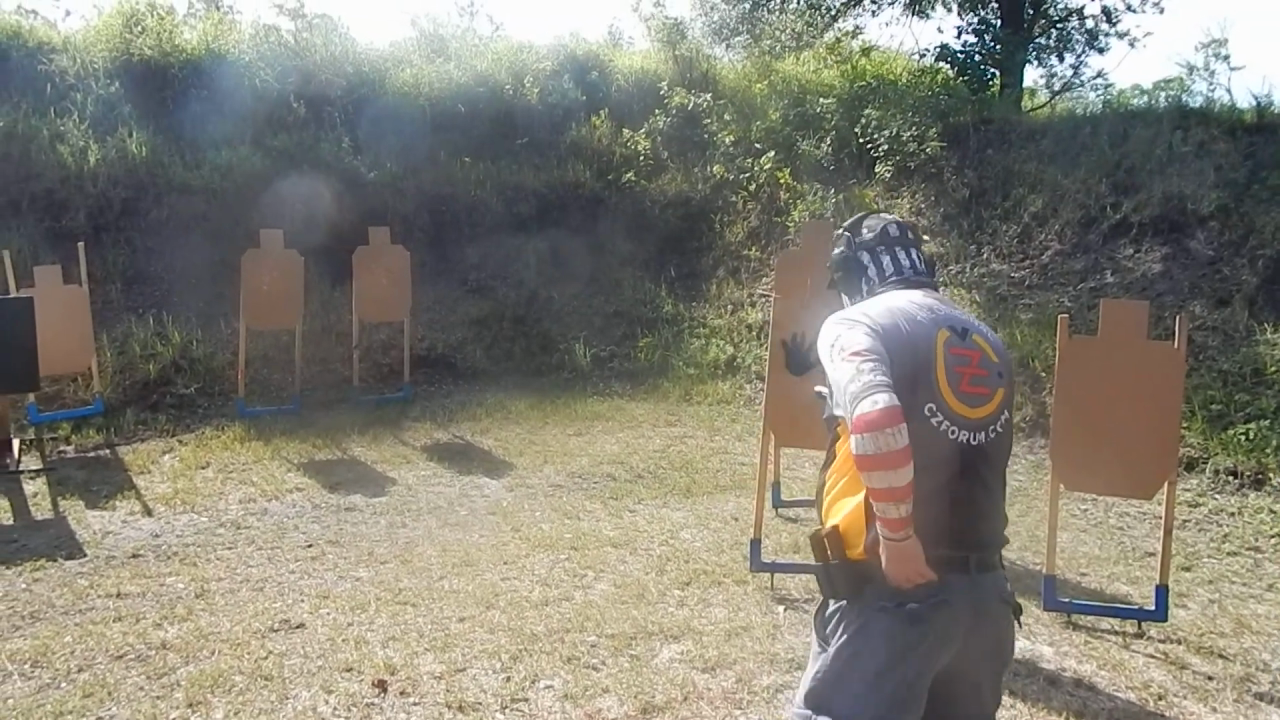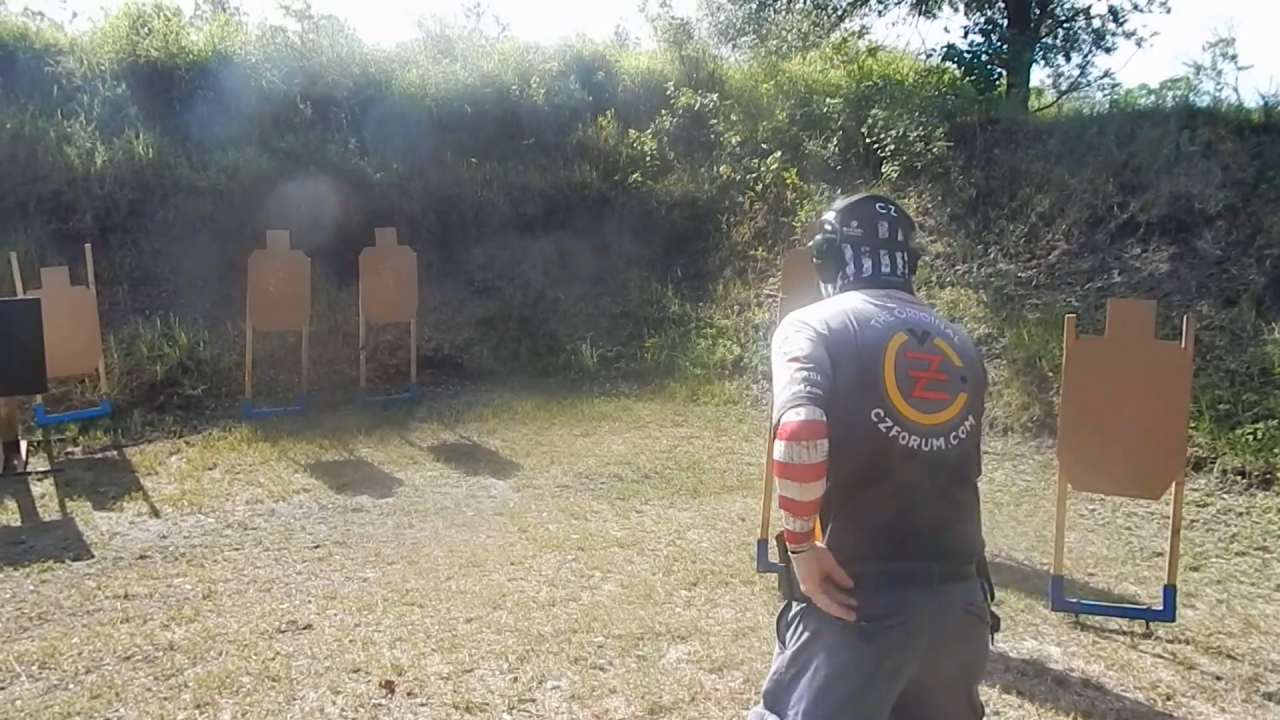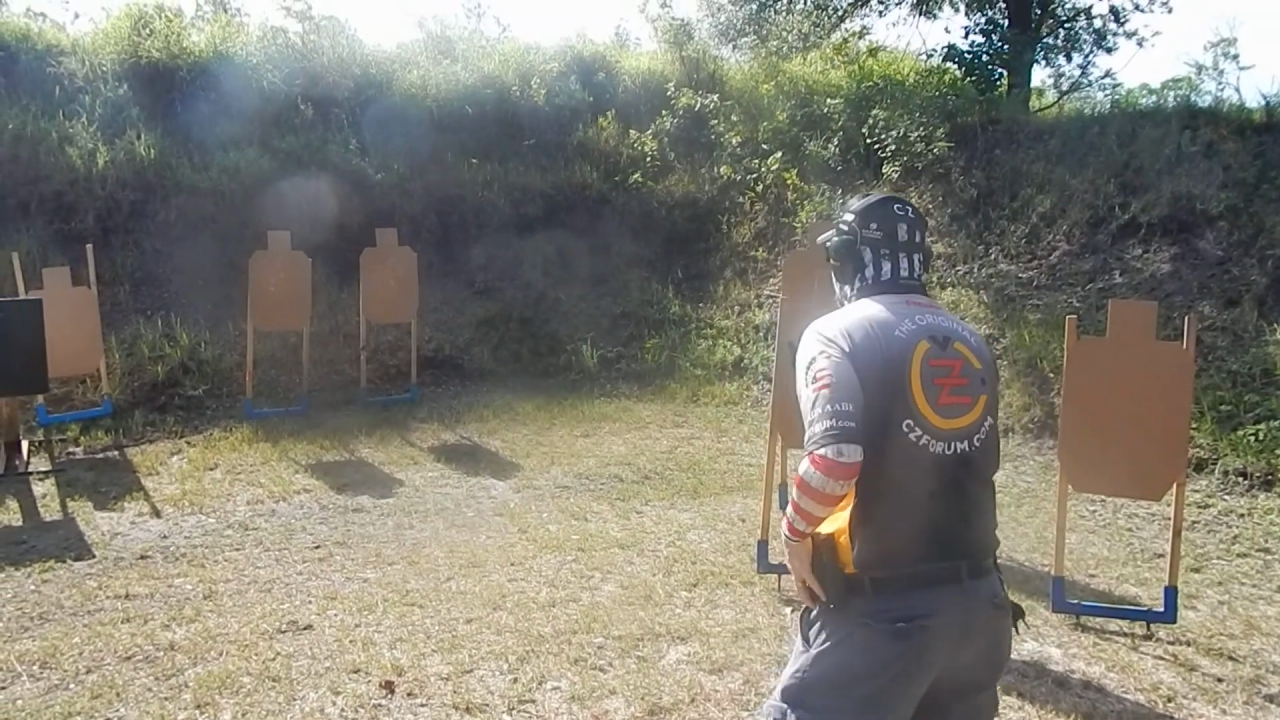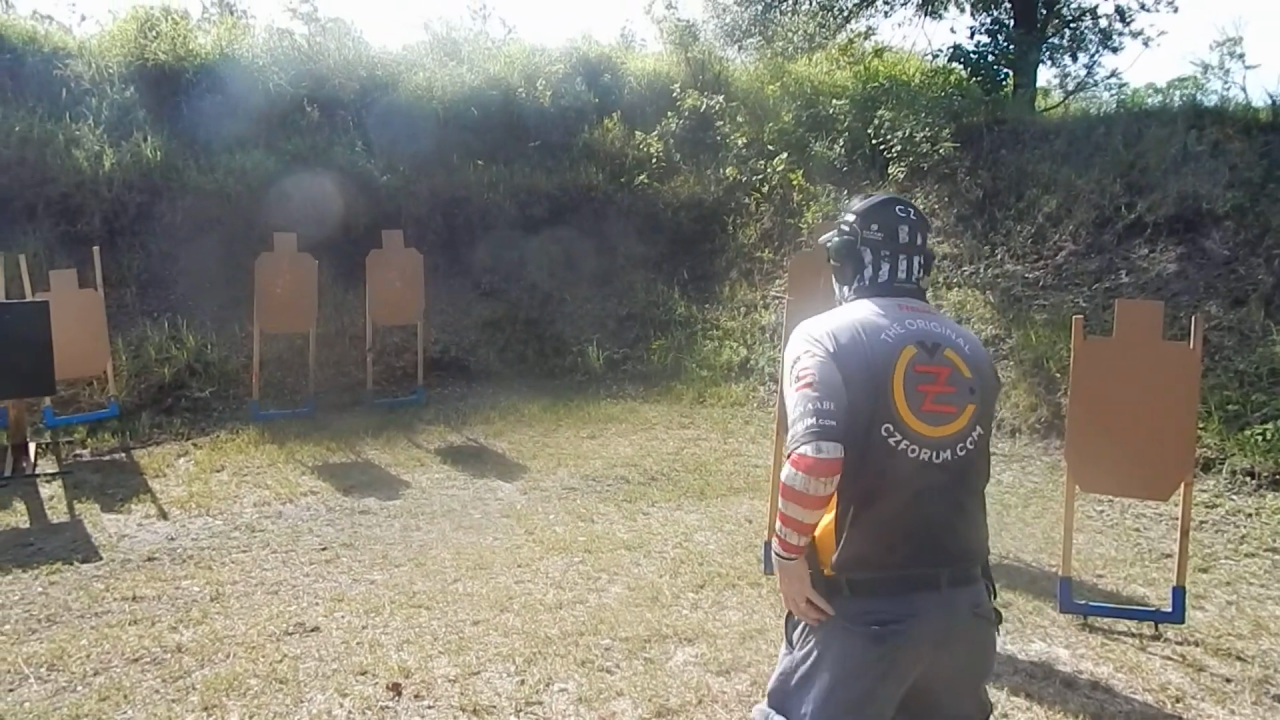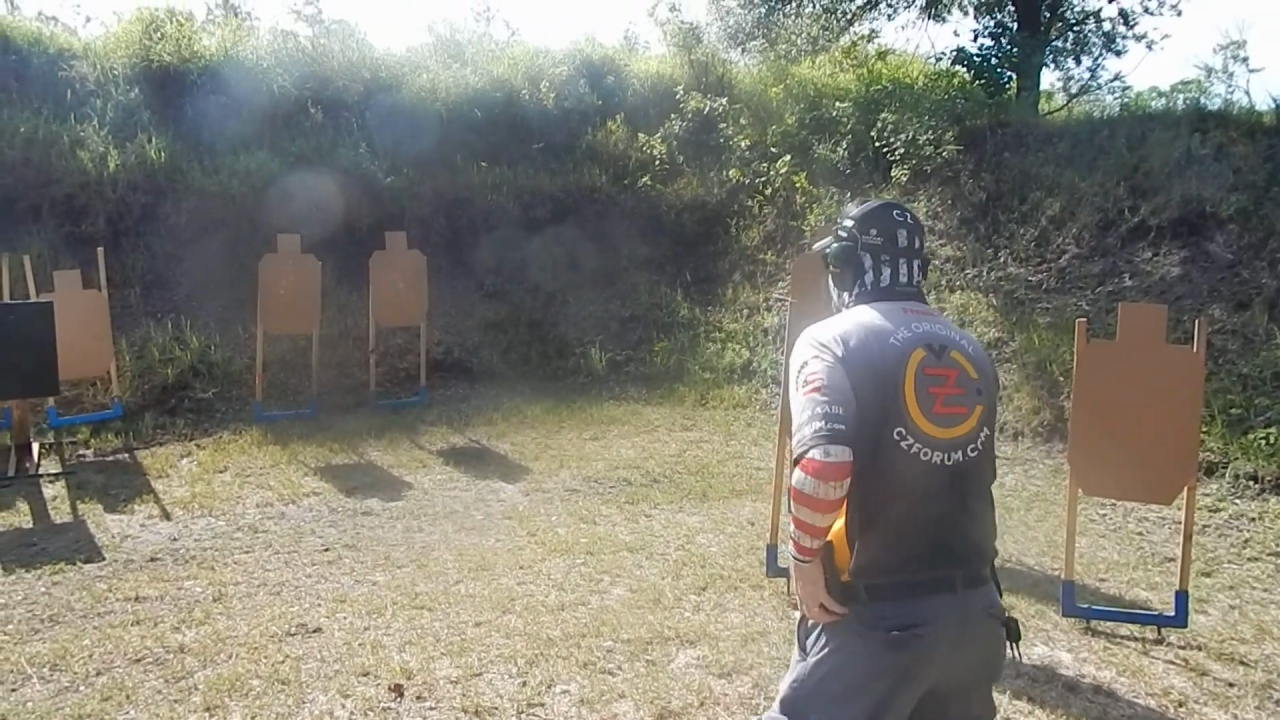
dt=0.3s
person 1, frame 1
left shoulder: (856, 324)
right shoulder: (985, 338)
left elbow: (876, 426)
right elbow: (971, 448)
left wrist: (896, 536)
left hip: (890, 590)
right hip: (983, 587)
person 1, frame 2
left shoulder: (813, 326)
right shoulder: (961, 343)
left elbow: (800, 435)
right elbow: (952, 458)
left wrist: (804, 547)
left hip: (855, 599)
right hip: (957, 595)
person 1, frame 3
left shoulder: (837, 334)
right shoulder: (971, 342)
left elbow: (834, 463)
right elbow: (971, 458)
left wrist: (795, 531)
left hip: (880, 606)
right hip: (976, 595)
person 1, frame 4
left shoulder: (826, 336)
right shoulder: (972, 349)
left elbow: (814, 462)
right elbow: (966, 466)
left wrist: (788, 551)
left hip: (864, 610)
right hip: (962, 601)
person 1, frame 5
left shoulder: (831, 339)
right shoulder: (971, 350)
left elbow: (823, 466)
right elbow: (966, 462)
left wrist: (804, 555)
left hip: (876, 613)
right hip: (972, 605)
